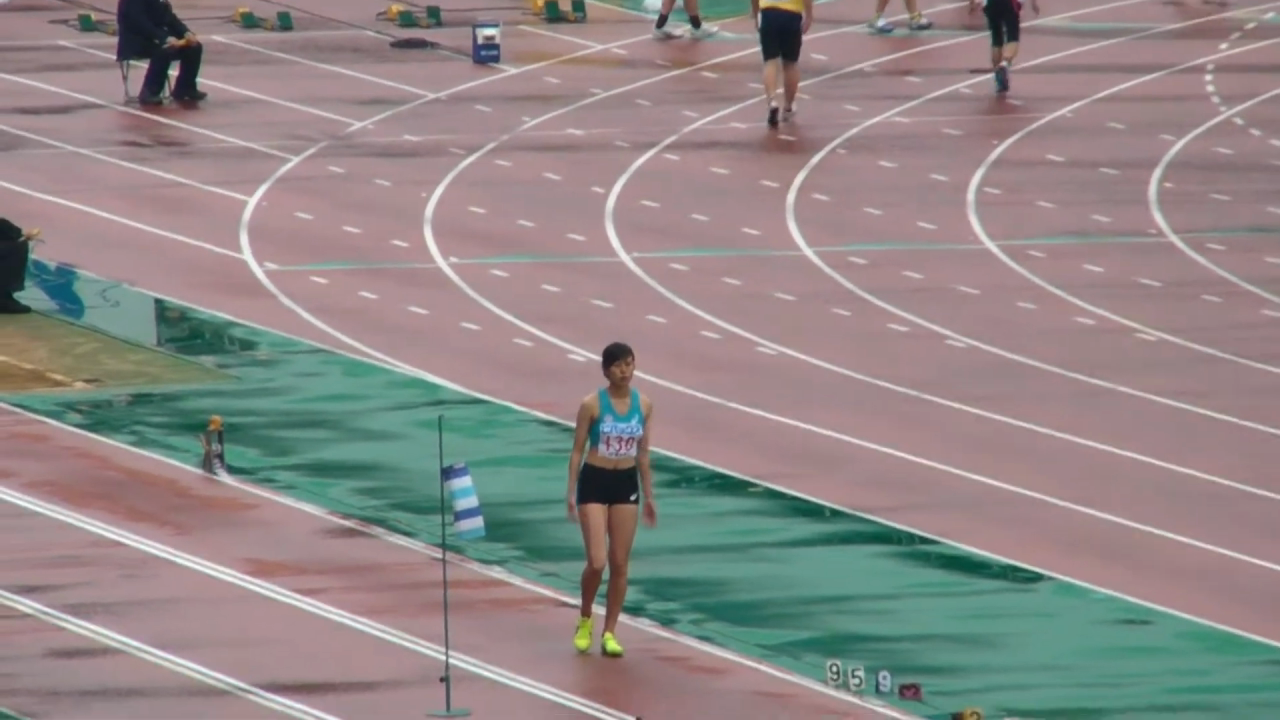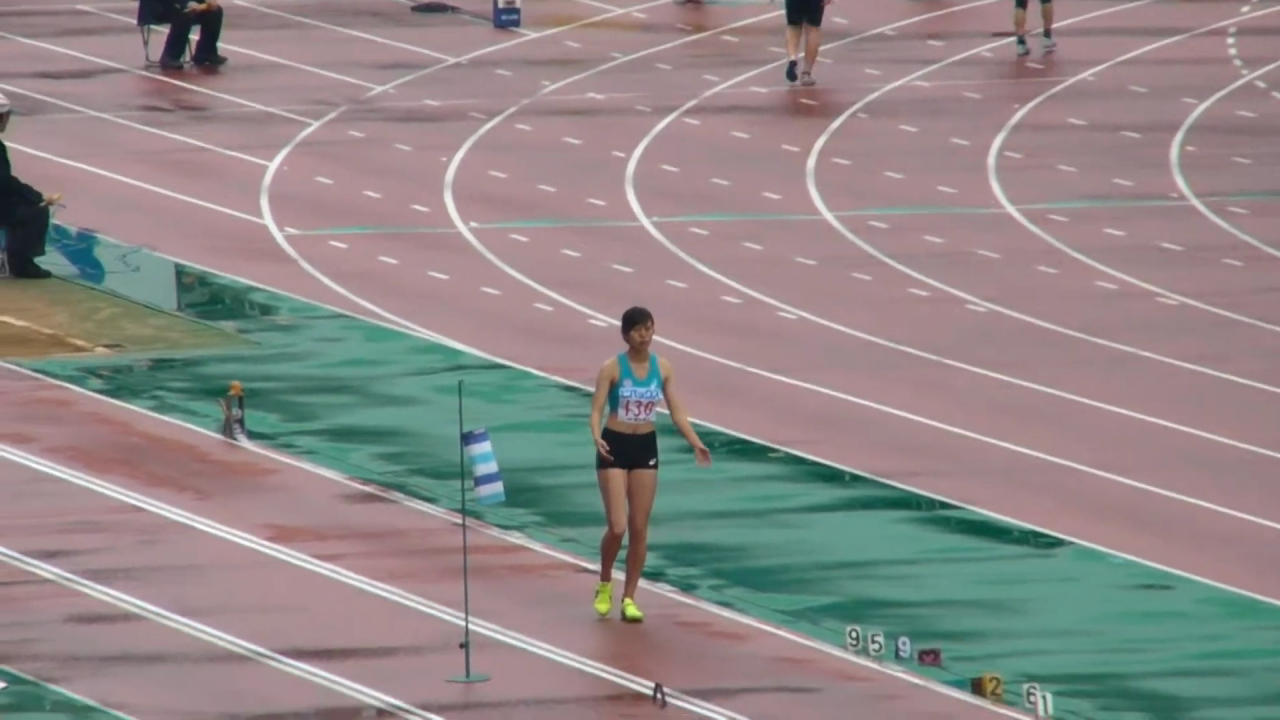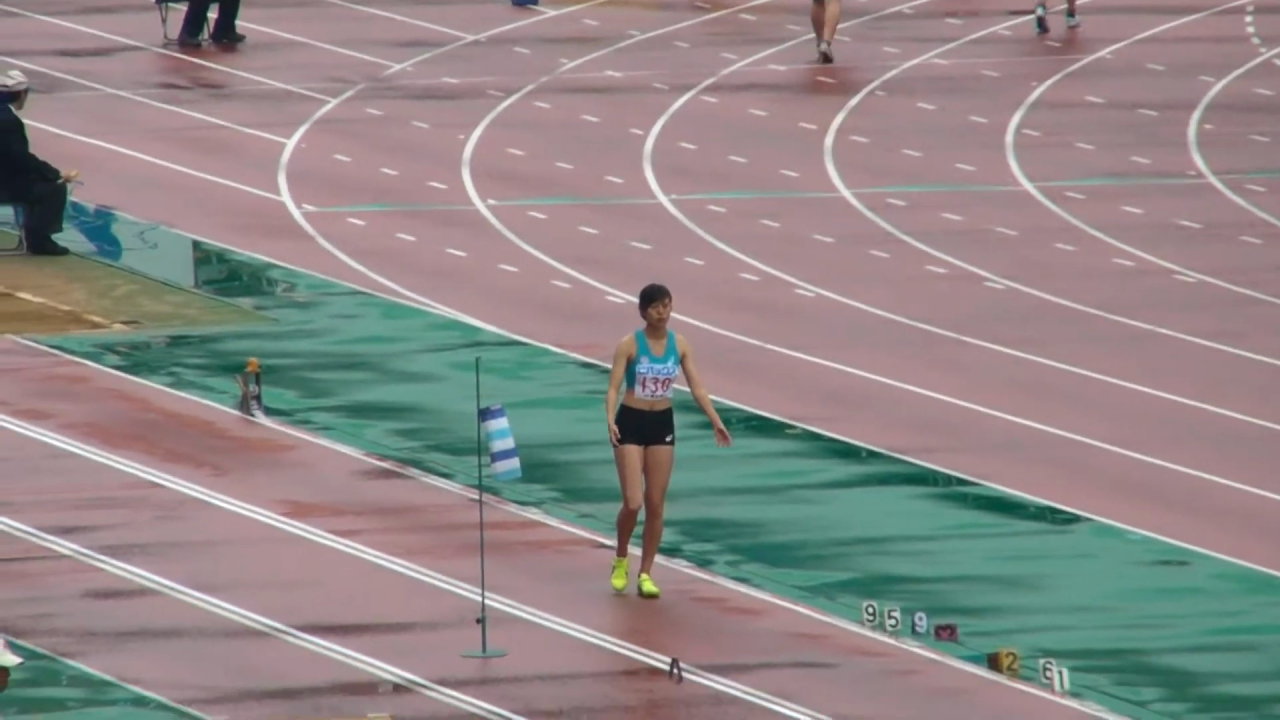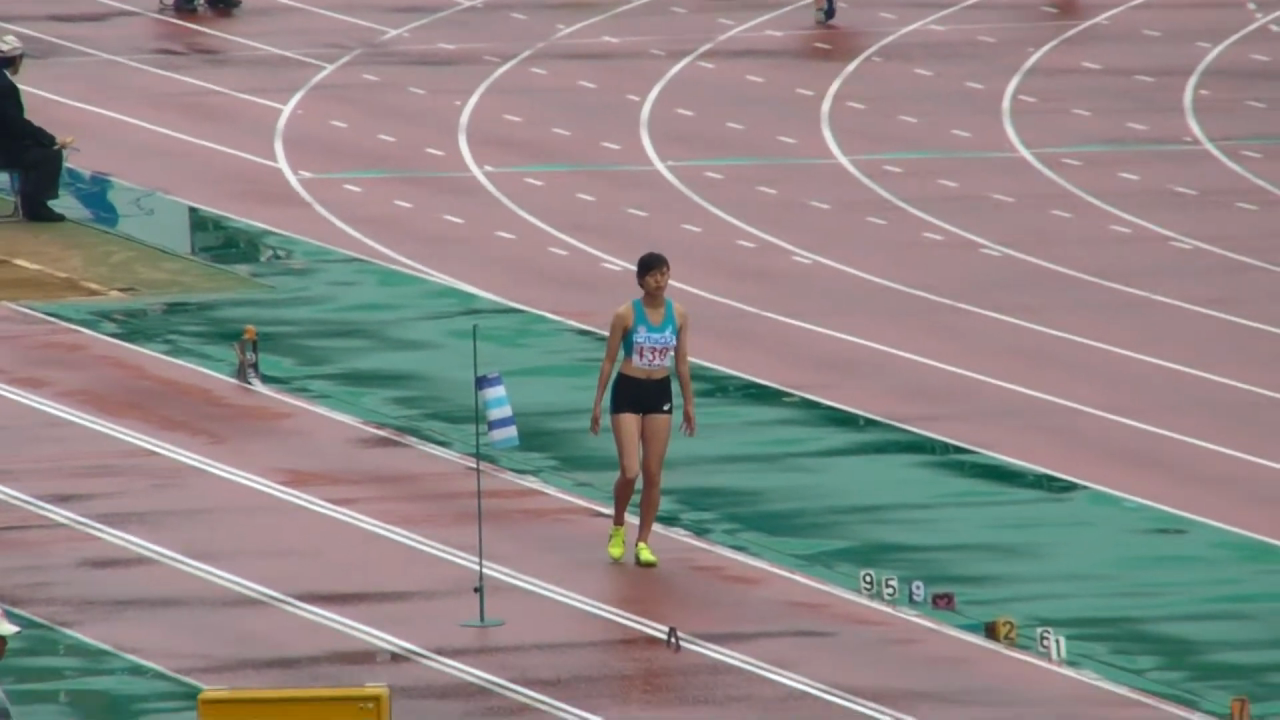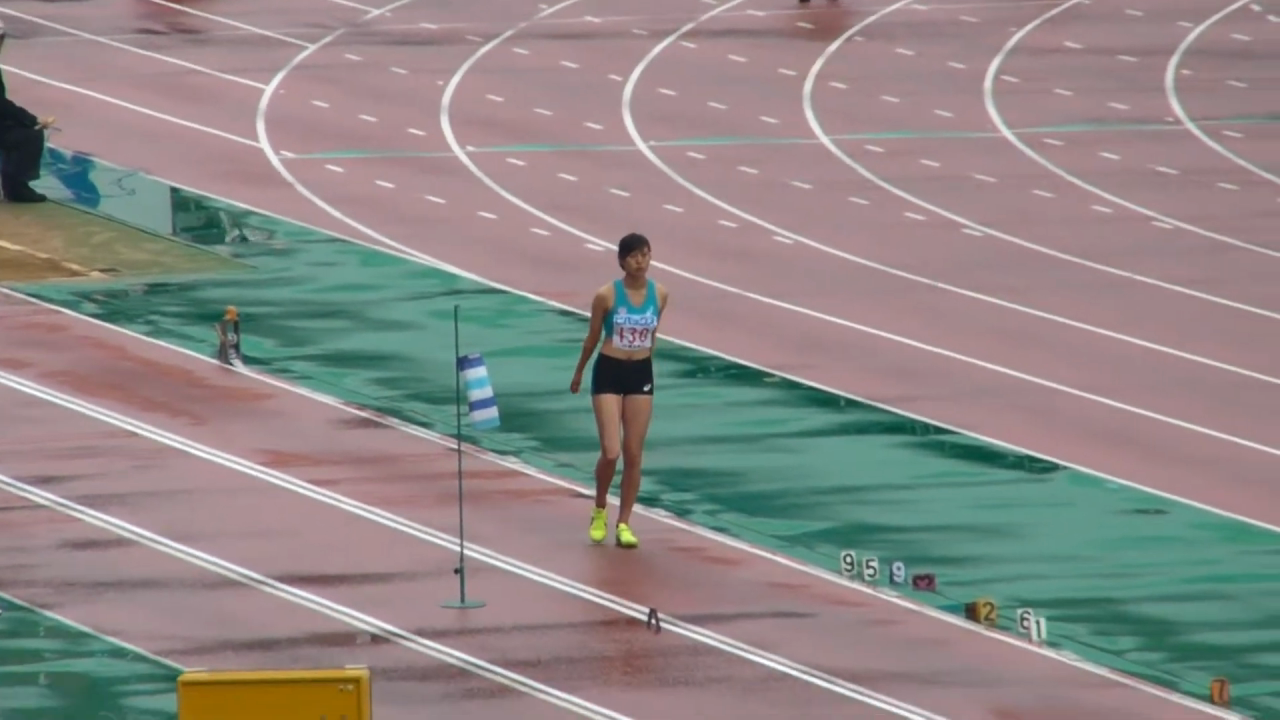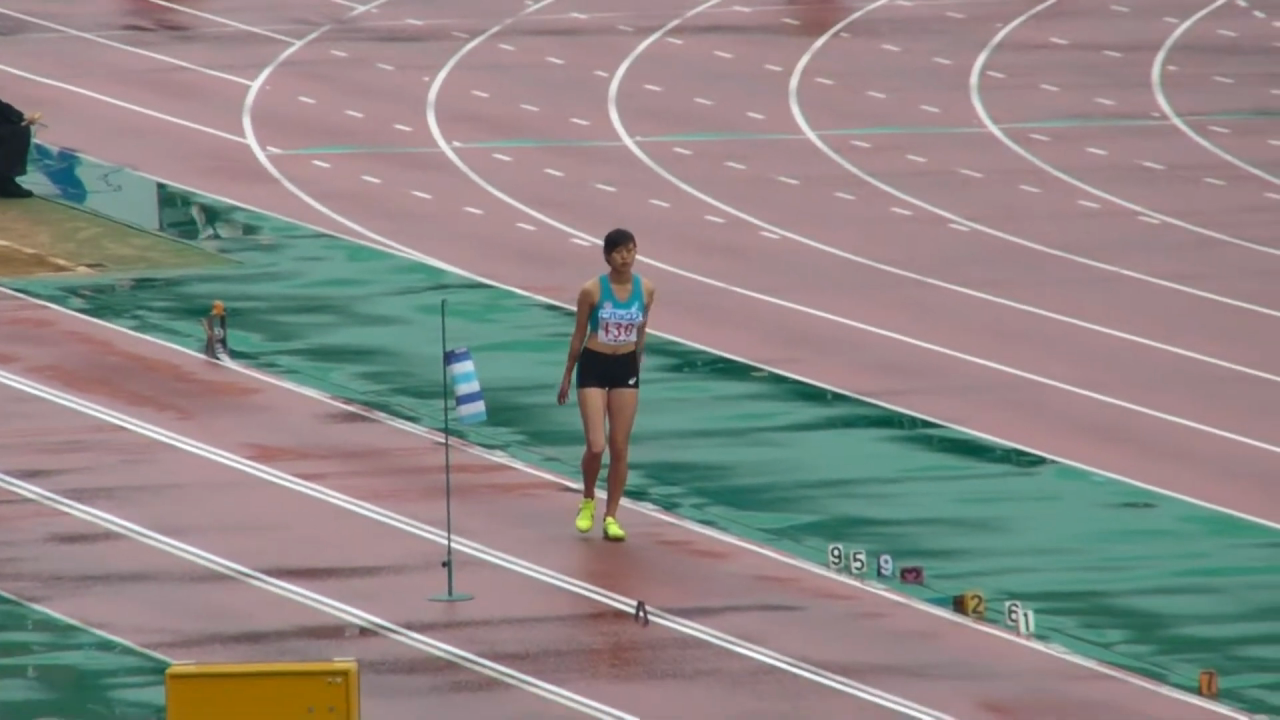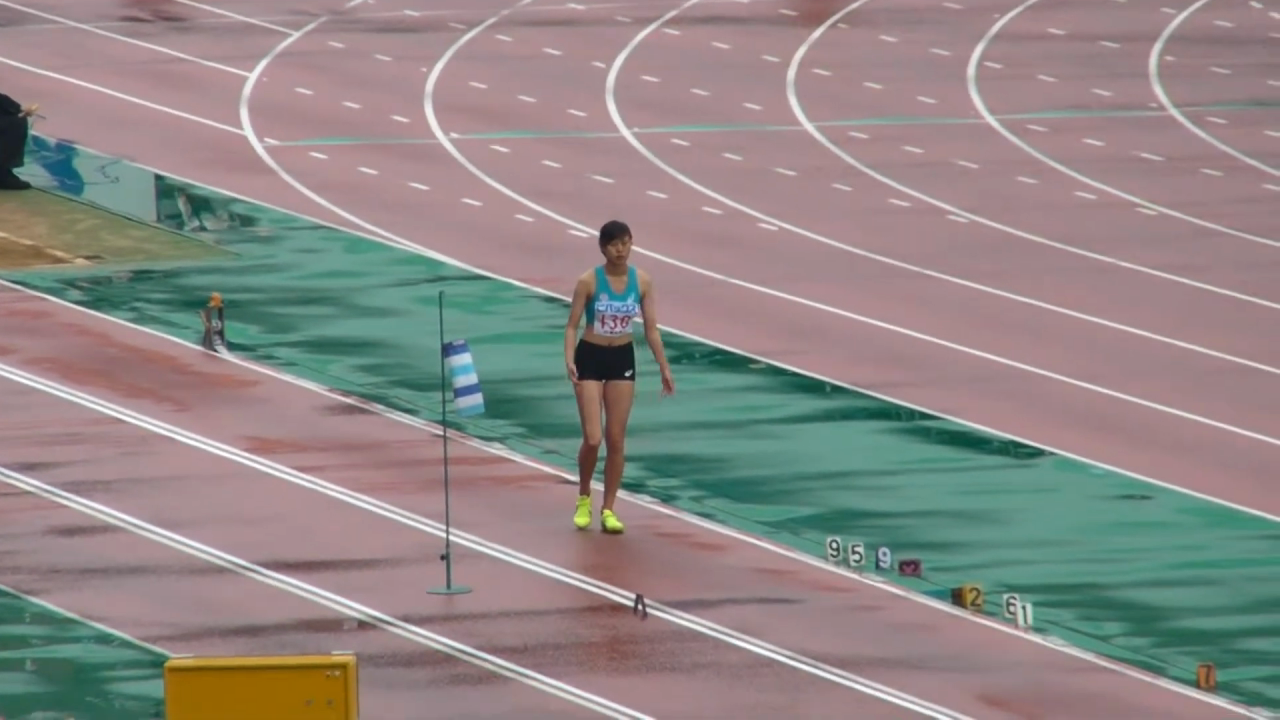
dt=0.2s
person 1, frame 1
left shoulder: (643, 404)
right shoulder: (591, 404)
left elbow: (643, 452)
right elbow: (578, 450)
left wrist: (649, 495)
right wrist: (571, 493)
left hip: (626, 483)
right hip: (594, 481)
left knee: (620, 563)
right knee: (596, 562)
left ankle: (609, 632)
right ankle: (585, 620)
person 1, frame 2
left shoulder: (662, 368)
right shoulder: (611, 368)
left elbow: (676, 411)
right elbow: (596, 409)
left wrist: (696, 443)
right wrist: (596, 437)
left hip: (646, 446)
right hip: (615, 446)
left knee: (640, 528)
right knee: (617, 527)
left ankle: (629, 598)
right ankle: (604, 585)
person 1, frame 3
left shoulder: (680, 344)
right shoulder: (628, 344)
left elbow: (696, 386)
right elbow: (613, 387)
left wrist: (716, 421)
right wrist: (610, 420)
left hip: (663, 423)
right hip: (632, 422)
left knee: (656, 504)
right knee: (633, 503)
left ankle: (645, 573)
right ankle: (620, 560)
person 1, frame 4
left shoulder: (678, 314)
right shoulder: (625, 314)
left elbow: (681, 361)
right elbow: (609, 360)
left wrist: (689, 403)
right wrist: (597, 403)
left hip: (660, 393)
right hip: (628, 391)
left knee: (653, 473)
right knee: (630, 472)
left ankle: (642, 542)
right ankle: (617, 528)
person 1, frame 5
left shoulder: (660, 294)
right shoulder: (606, 295)
right elbow: (592, 338)
right wrist: (578, 373)
left hip: (641, 373)
right hip: (609, 372)
left knee: (634, 453)
right knee: (611, 452)
left ankle: (624, 523)
right ankle: (599, 510)
person 1, frame 6
left shoulder: (646, 289)
right shoulder: (591, 290)
left elbow: (641, 335)
right elbow: (579, 336)
left wrist: (636, 367)
right wrist: (566, 377)
left hip: (626, 367)
right hip: (593, 366)
left knee: (620, 447)
right knee: (596, 445)
left ankle: (611, 516)
right ankle: (588, 501)
person 1, frame 7
left shoulder: (642, 281)
right shoulder: (588, 281)
left elbow: (651, 328)
right elbow: (572, 325)
left wrist: (664, 368)
right wrist: (569, 360)
left hip: (623, 358)
right hip: (590, 357)
left knee: (616, 439)
right knee: (592, 438)
left ankle: (608, 508)
right ankle: (584, 498)
